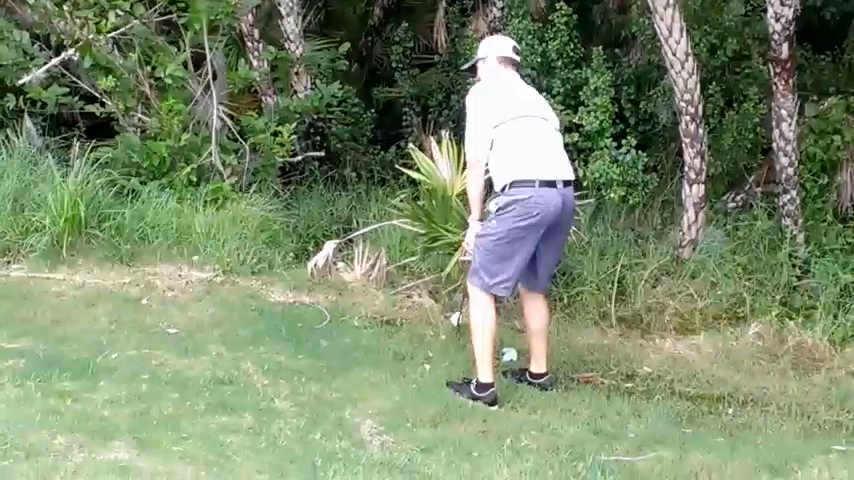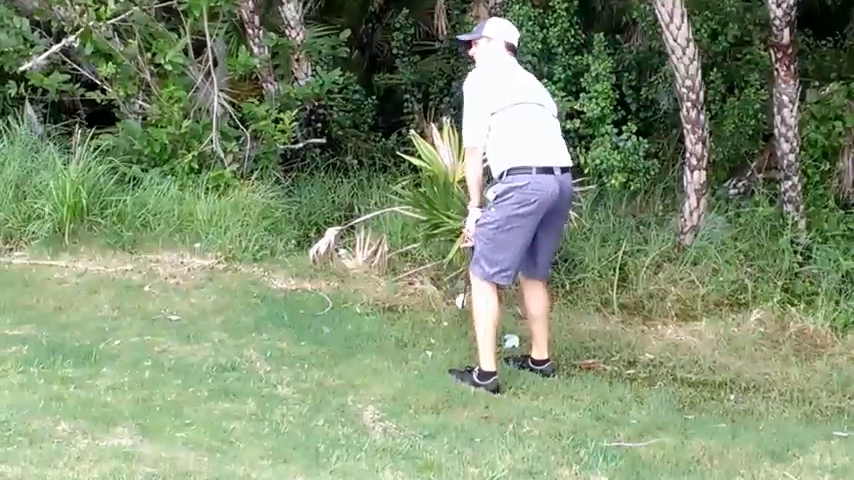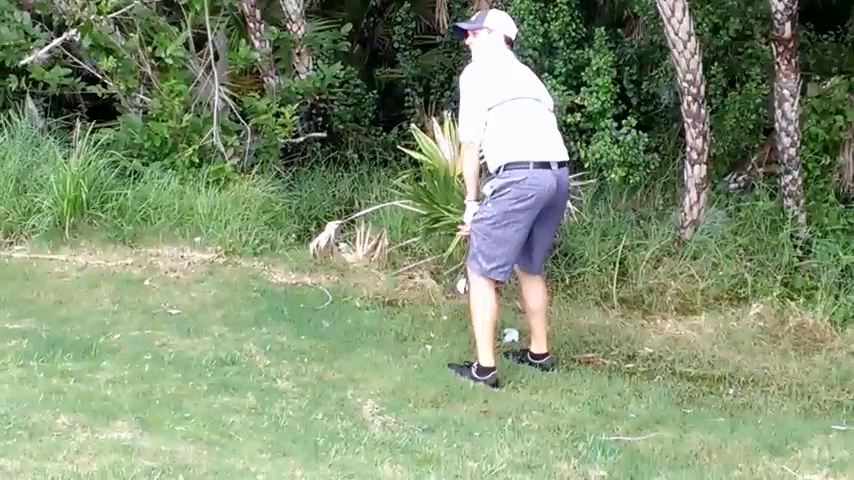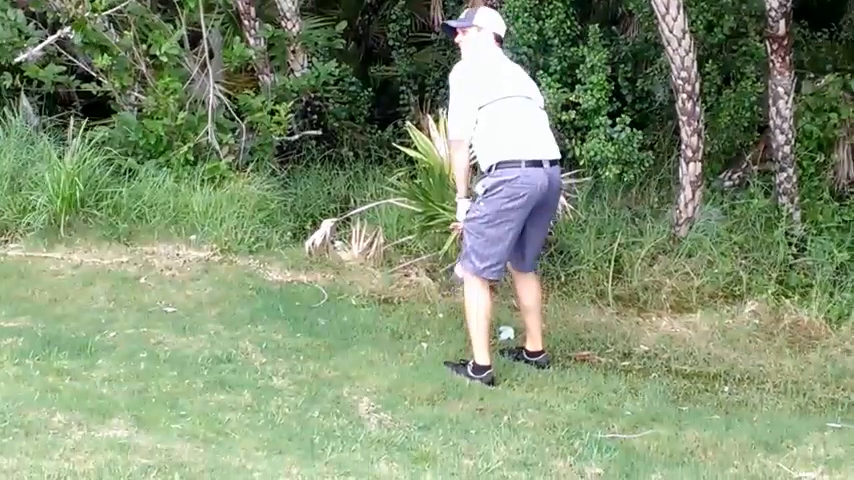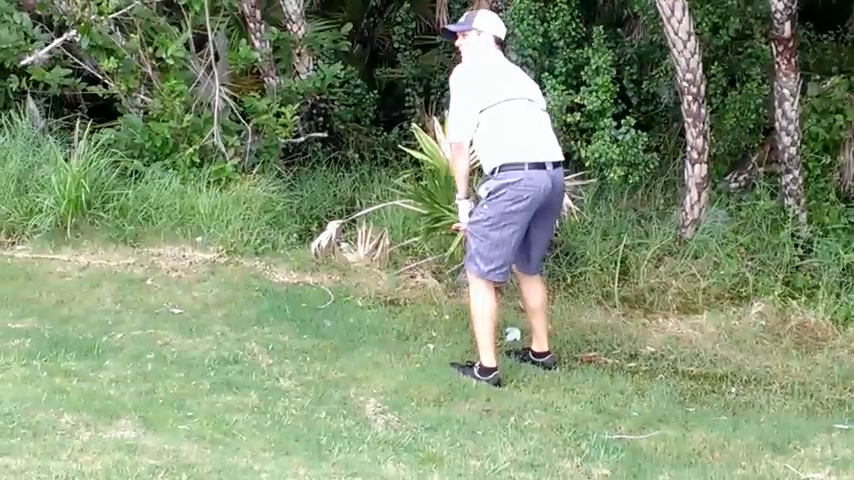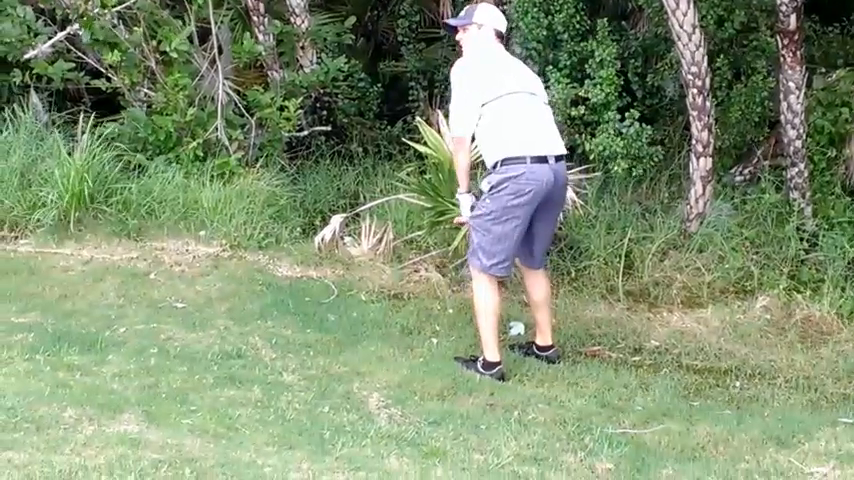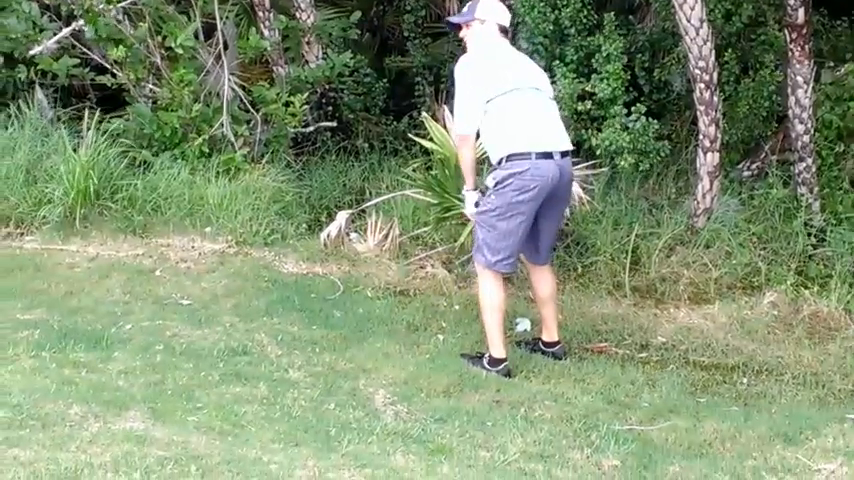
dt=0.1s
person 1, frame 1
left shoulder: (483, 91)
right shoulder: (534, 96)
left elbow: (476, 162)
left wrist: (475, 221)
left hip: (525, 194)
right hip: (563, 193)
left knee: (480, 286)
right knee: (532, 287)
left ankle: (483, 385)
right ankle: (538, 372)
person 1, frame 2
left shoulder: (480, 76)
right shoulder: (531, 81)
left elbow: (473, 148)
left wrist: (474, 207)
left hip: (523, 181)
right hip: (561, 179)
left knee: (483, 276)
right knee: (532, 274)
left ankle: (485, 373)
right ankle: (540, 358)
person 1, frame 3
left shoulder: (478, 71)
right shoulder: (527, 75)
left elbow: (470, 141)
left wrist: (471, 202)
left hip: (520, 176)
right hip: (558, 173)
left knee: (481, 272)
right knee: (529, 268)
left ankle: (485, 368)
right ankle: (539, 352)
person 1, frame 4
left shoulder: (467, 69)
right shoulder: (517, 73)
left elbow: (459, 140)
left wrist: (462, 199)
left hip: (511, 174)
right hip: (550, 171)
left knee: (474, 271)
right knee: (523, 266)
left ankle: (480, 366)
right ankle: (535, 349)
person 1, frame 5
left shoulder: (468, 72)
right shoulder: (519, 75)
left elbow: (459, 142)
left wrist: (462, 198)
left hip: (515, 176)
right hip: (553, 173)
left knee: (479, 273)
right knee: (528, 267)
left ankle: (486, 367)
right ankle: (541, 350)
person 1, frame 6
left shoulder: (468, 66)
right shoulder: (521, 68)
left elbow: (460, 137)
left wrist: (464, 192)
left hip: (517, 170)
right hip: (556, 167)
left knee: (482, 267)
right knee: (532, 262)
left ankle: (490, 362)
right ankle: (544, 344)
person 1, frame 7
left shoulder: (472, 61)
right shoulder: (527, 63)
left elbow: (465, 134)
left wrist: (470, 189)
left hip: (522, 166)
right hip: (561, 163)
left knee: (488, 264)
right knee: (538, 257)
left ankle: (496, 359)
right ankle: (551, 340)
